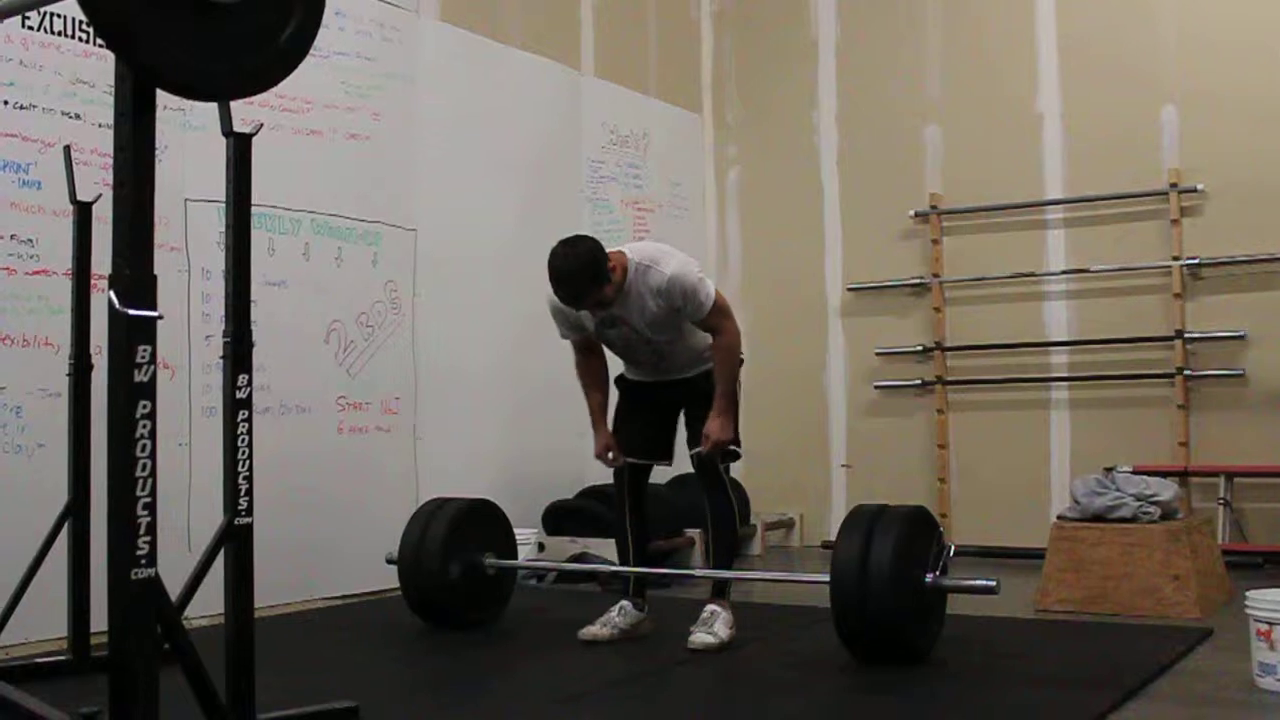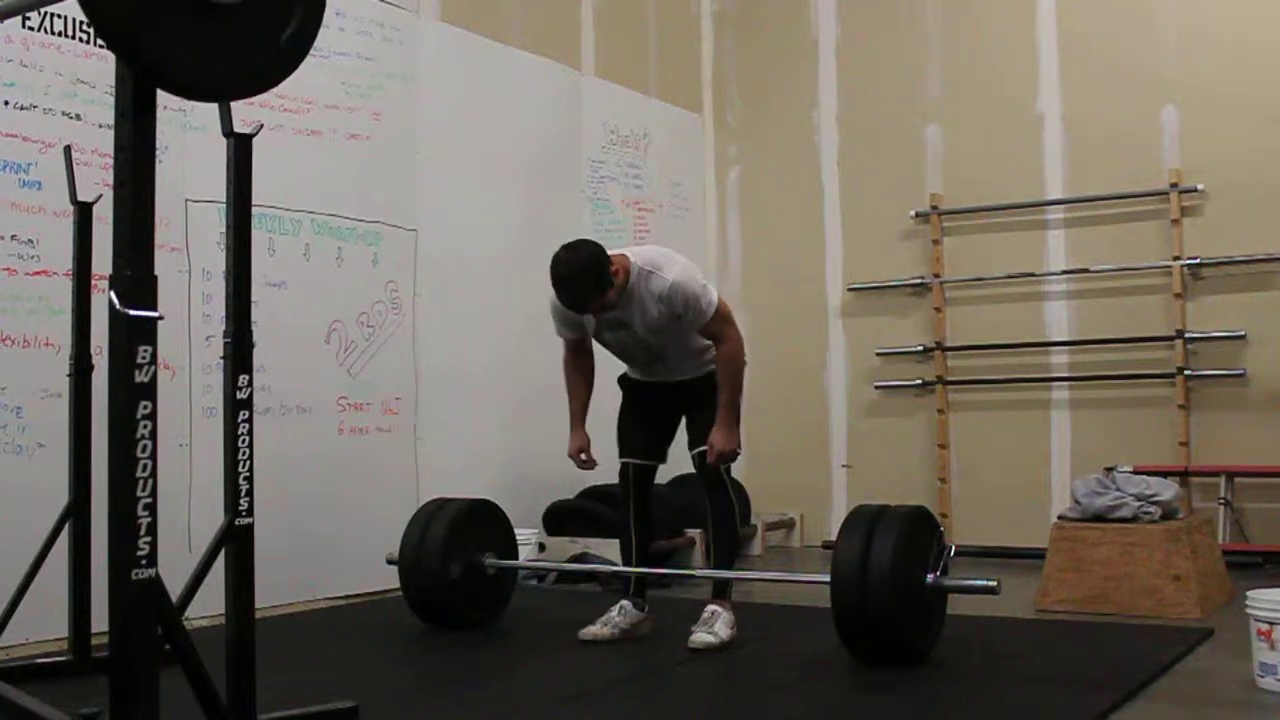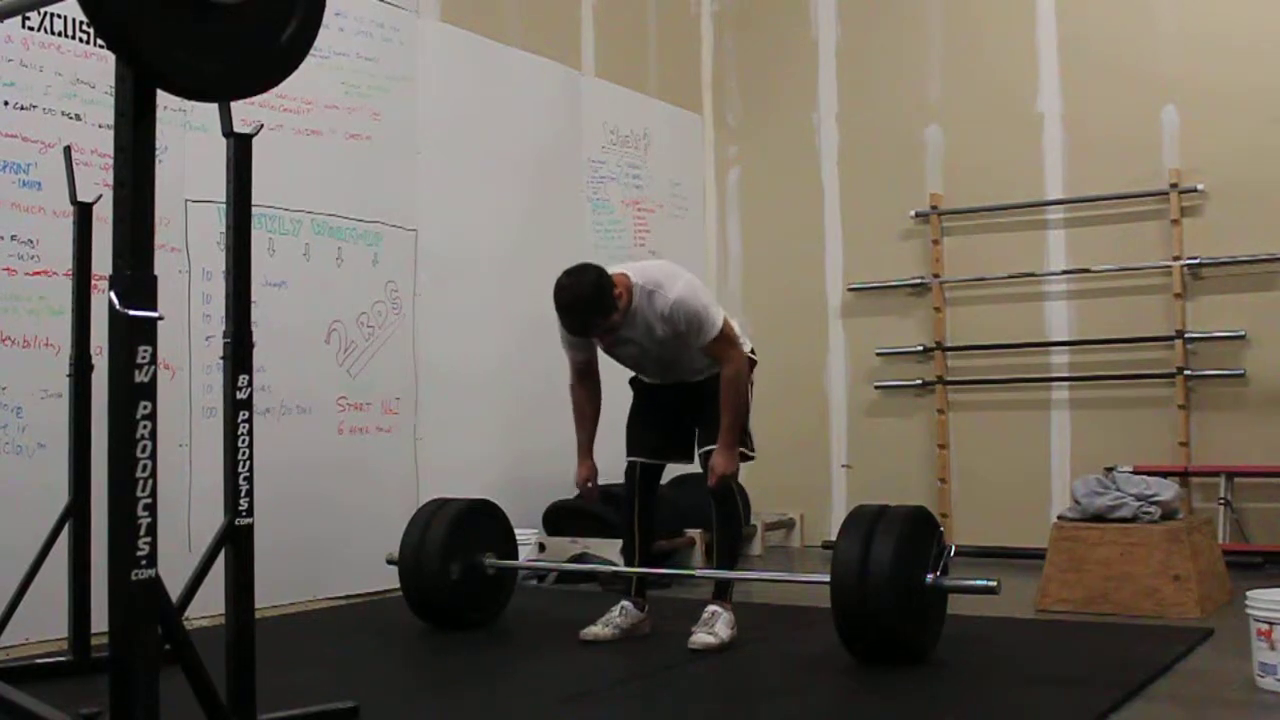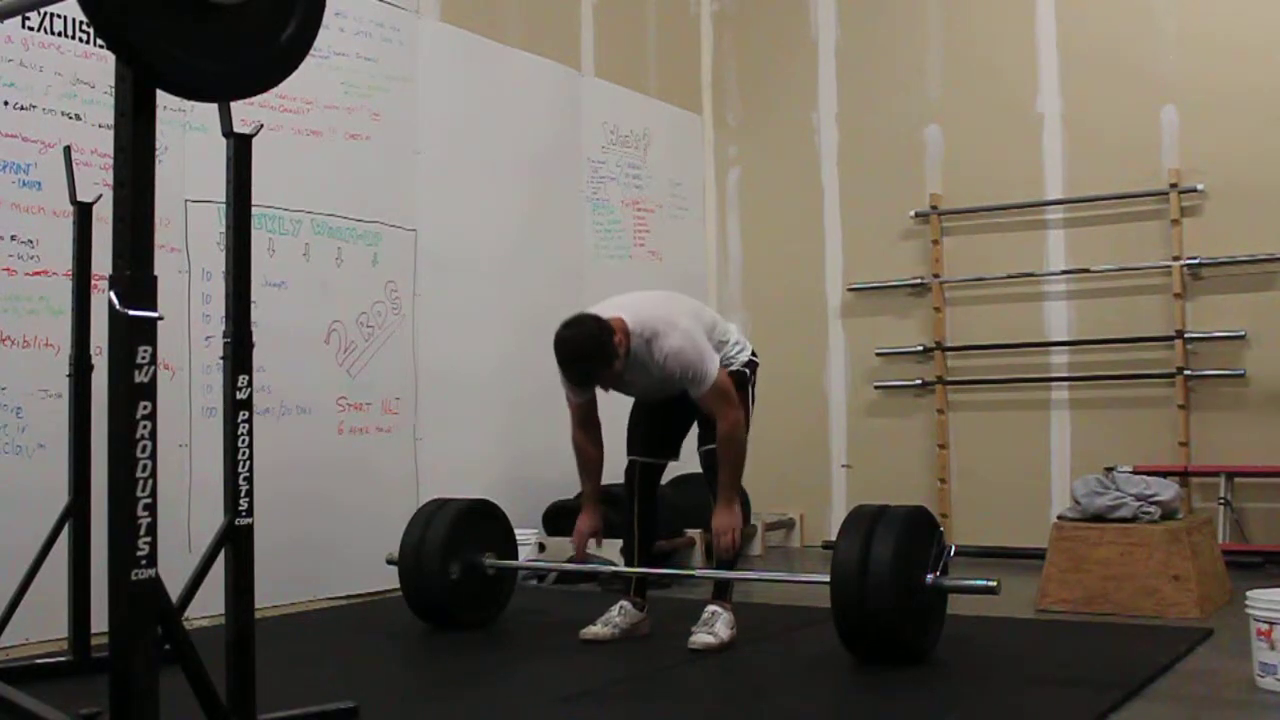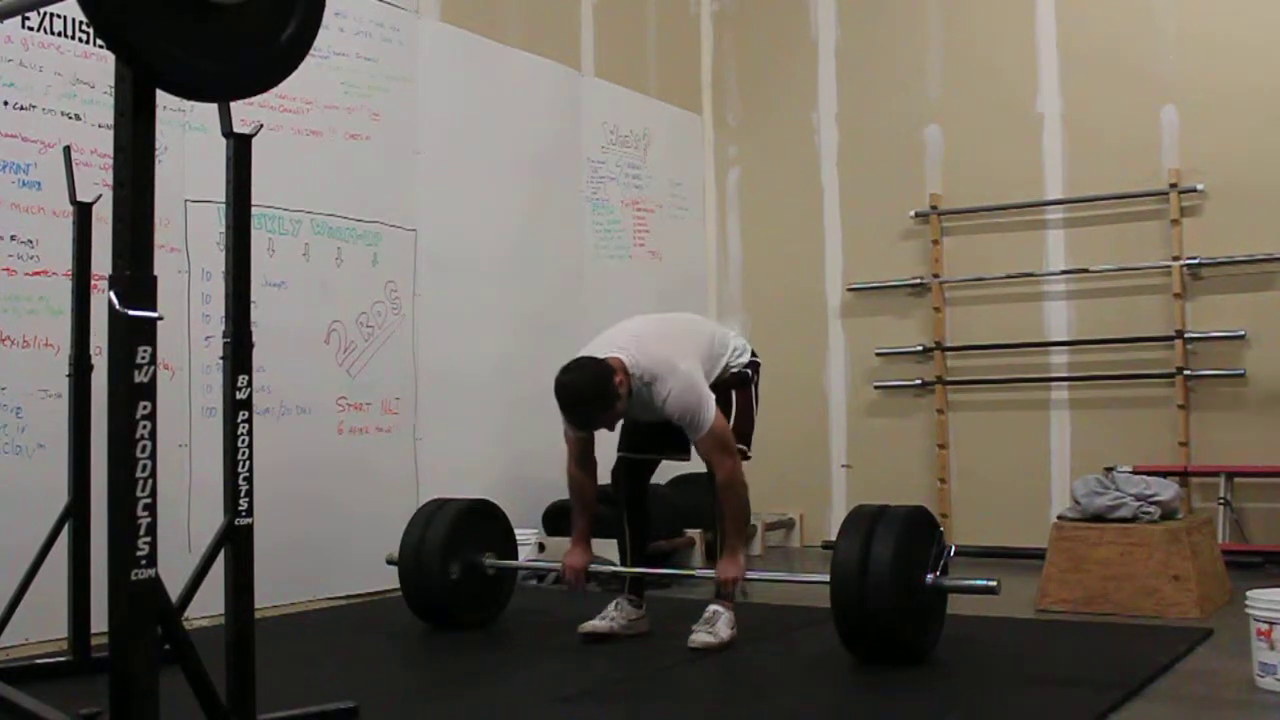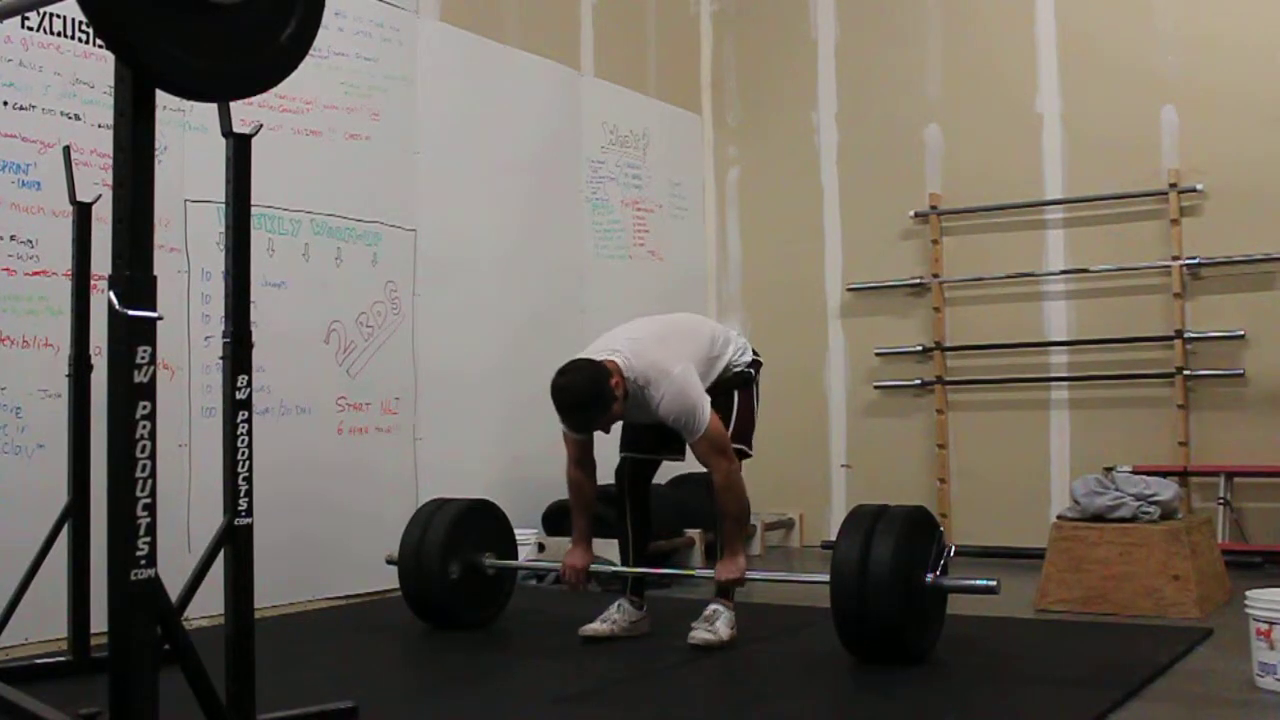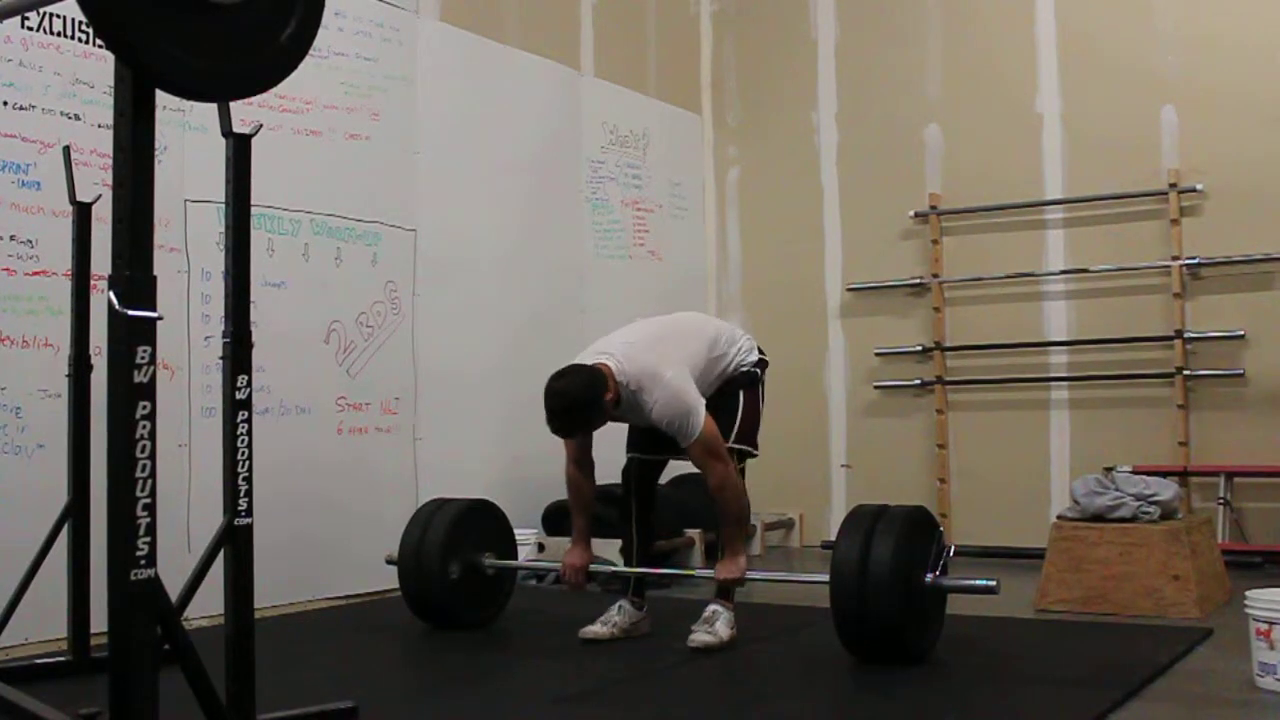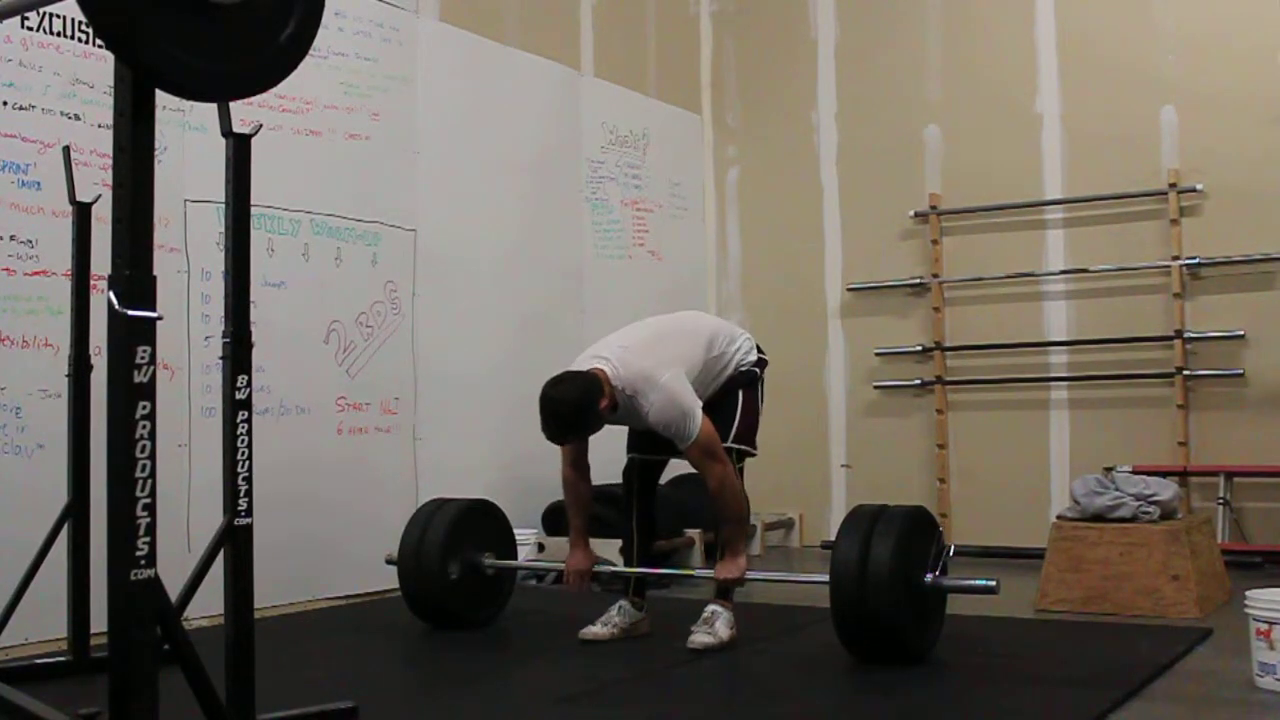
dt=0.3s
person 1, frame 1
left shoulder: (668, 274)
right shoulder: (563, 303)
left elbow: (726, 329)
right elbow: (588, 357)
left wrist: (723, 413)
right wrist: (600, 426)
left hip: (703, 373)
right hip: (642, 381)
left knee: (711, 473)
right knee: (627, 480)
left ankle: (719, 605)
right ankle: (633, 604)
person 1, frame 2
left shoulder: (671, 279)
right shoulder: (565, 303)
left elbow: (729, 339)
right elbow: (577, 355)
left wrist: (727, 424)
right wrist: (577, 426)
left hip: (705, 374)
right hip: (645, 381)
left knee: (711, 474)
right knee: (632, 482)
left ankle: (720, 606)
right ankle: (633, 603)
person 1, frame 3
left shoulder: (674, 296)
right shoulder: (577, 317)
left elbow: (734, 360)
right elbow: (584, 380)
left wrist: (728, 448)
right wrist: (584, 455)
left hip: (716, 374)
right hip: (656, 382)
left knee: (718, 480)
right knee: (637, 481)
left ankle: (721, 606)
right ankle: (634, 604)
person 1, frame 4
left shoulder: (673, 342)
right shoulder: (580, 354)
left elbow: (730, 415)
right elbow: (584, 428)
left wrist: (728, 505)
right wrist: (589, 507)
left hip: (728, 367)
right hip: (658, 388)
left knee: (716, 474)
right knee: (638, 478)
left ankle: (721, 607)
right ankle: (634, 604)
person 1, frame 5
left shoulder: (674, 383)
right shoulder: (580, 387)
left elbow: (727, 466)
right elbow: (580, 465)
left wrist: (733, 553)
right wrist: (579, 543)
left hip: (727, 369)
right hip: (655, 380)
left knee: (721, 472)
right knee: (626, 476)
left ankle: (722, 607)
right ankle: (632, 604)
person 1, frame 6
left shoulder: (669, 386)
right shoulder: (579, 389)
left elbow: (724, 466)
right elbow: (580, 467)
left wrist: (734, 553)
right wrist: (580, 544)
left hip: (728, 369)
right hip: (656, 368)
left knee: (722, 468)
right knee: (629, 476)
left ankle: (722, 606)
right ankle: (632, 604)
person 1, frame 7
left shoulder: (662, 391)
right shoulder: (576, 388)
left elbow: (719, 469)
right elbow: (579, 466)
left wrist: (734, 554)
right wrist: (580, 543)
left hip: (734, 367)
right hip: (683, 356)
left knee: (728, 468)
right knee: (636, 477)
left ankle: (722, 607)
right ankle: (633, 605)
person 1, frame 8
left shoulder: (659, 395)
right shoulder: (574, 391)
left elbow: (718, 471)
right elbow: (574, 468)
left wrist: (734, 554)
right wrist: (578, 546)
left hip: (734, 366)
right hip: (682, 355)
left knee: (726, 467)
right knee: (637, 478)
left ankle: (721, 608)
right ankle: (633, 605)
